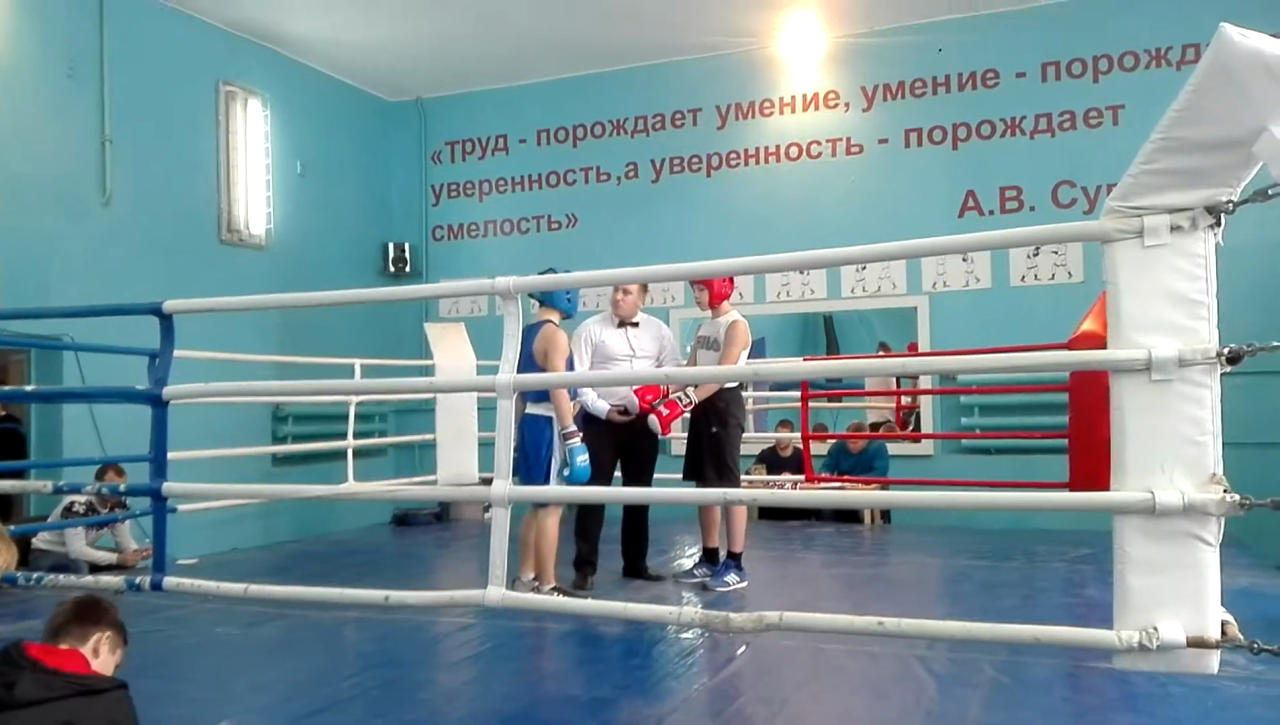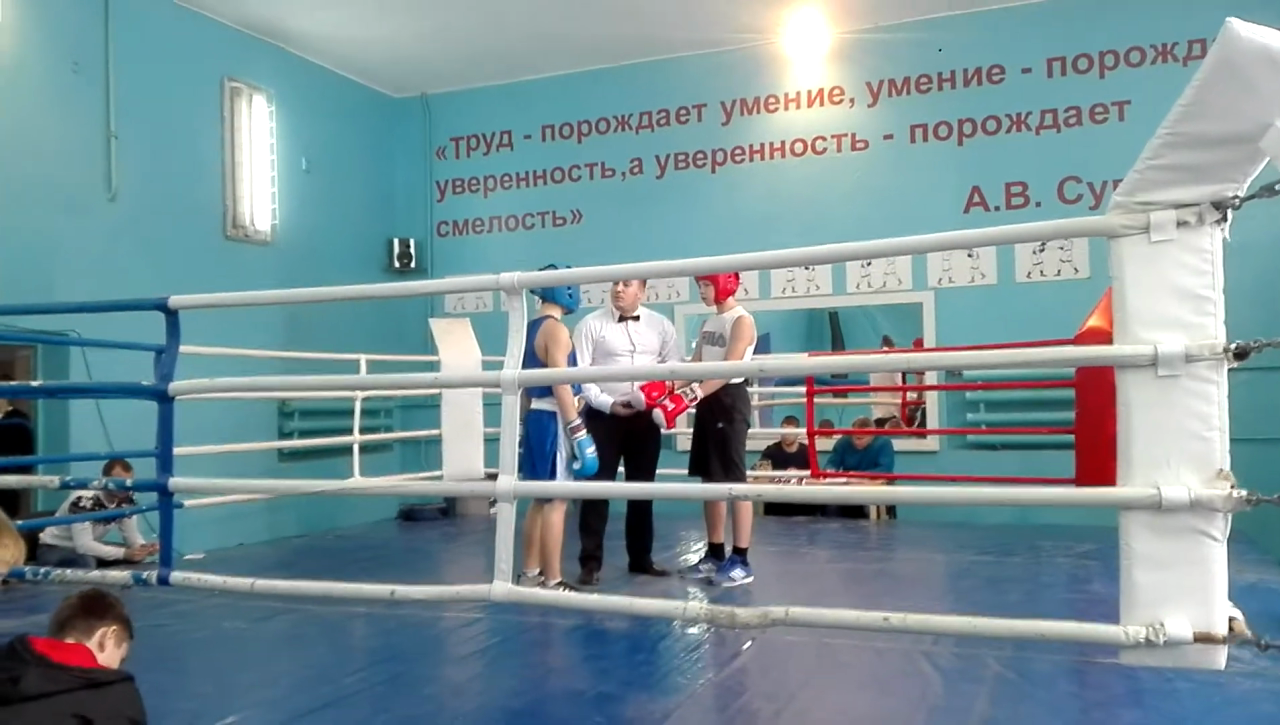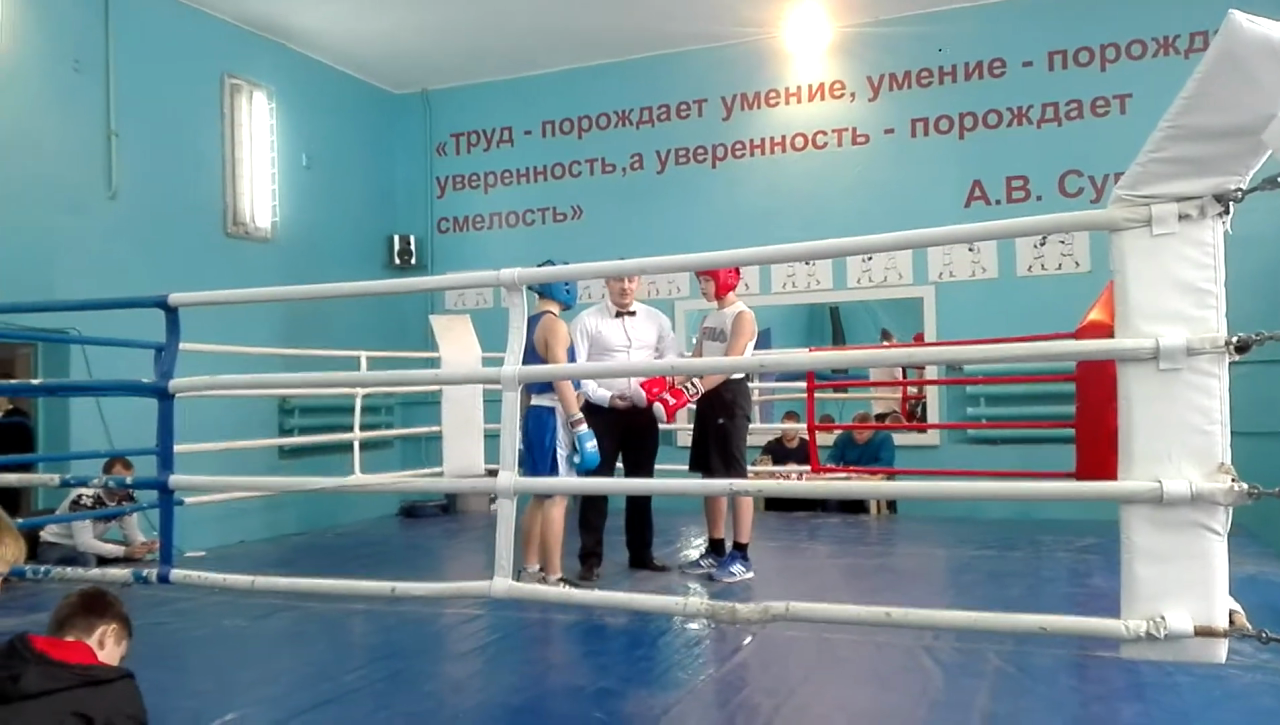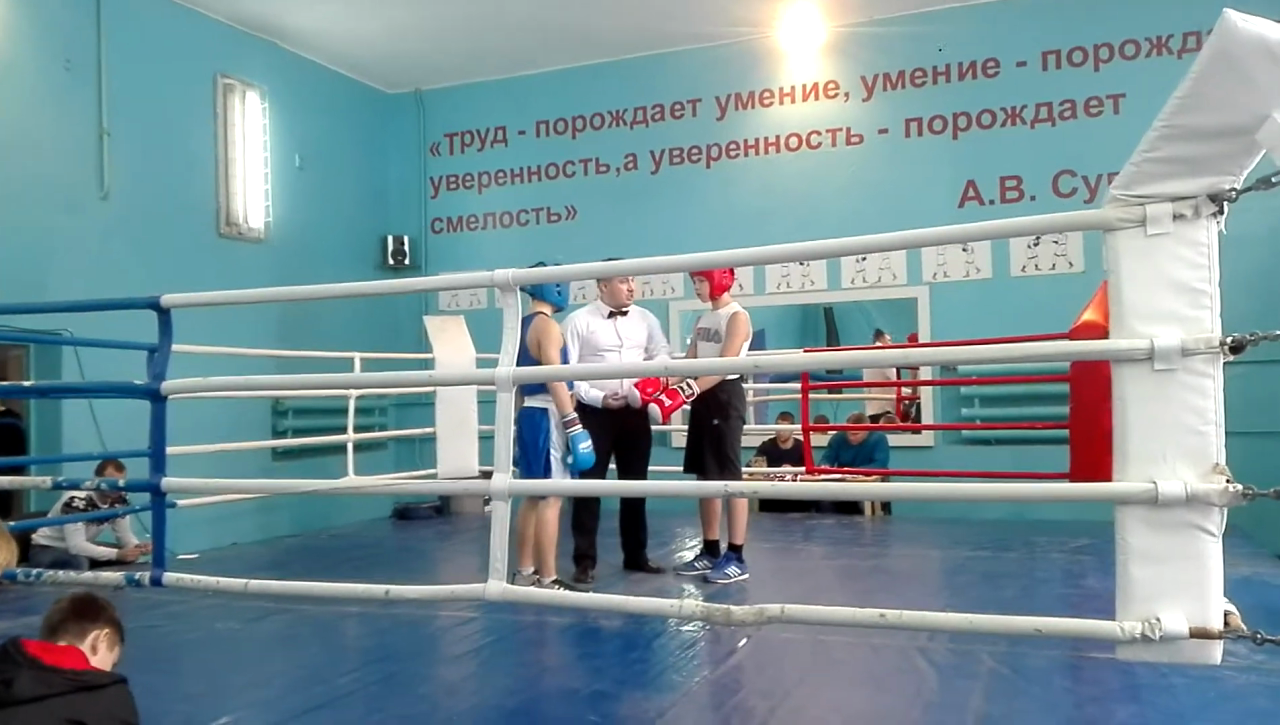
dt=0.1s
person 1, frame 1
left shoulder: (527, 333)
right shoulder: (555, 335)
right elbow: (557, 390)
left wrist: (519, 432)
right wrist: (572, 437)
left hip: (530, 421)
right hip: (549, 423)
left knee: (537, 504)
right knee: (551, 506)
left ankle: (526, 578)
right ankle: (547, 587)
person 1, frame 2
left shoulder: (530, 329)
right shoulder: (556, 330)
right elbow: (560, 385)
left wrist: (522, 428)
right wrist: (579, 431)
left hip: (534, 417)
right hip: (553, 419)
left knee: (540, 499)
right knee: (556, 501)
left ankle: (530, 573)
right ankle: (552, 582)
person 1, frame 3
left shoulder: (529, 325)
right shoulder: (555, 325)
right elbow: (561, 380)
left wrist: (523, 423)
right wrist: (579, 424)
left hip: (535, 413)
right hip: (553, 414)
left knee: (539, 495)
right knee: (556, 497)
left ankle: (531, 569)
right ankle: (552, 577)
person 1, frame 4
left shoulder: (523, 325)
right shoulder: (548, 325)
right elbow: (555, 380)
left wrist: (517, 426)
right wrist: (574, 425)
left hip: (528, 414)
right hip: (546, 416)
left knee: (533, 496)
right knee: (550, 498)
left ankle: (525, 571)
right ankle: (547, 579)
person 2, frame 1
left shoulder: (736, 325)
right shoulder: (704, 327)
right elbow: (690, 370)
left wrist: (684, 401)
right wrist: (662, 392)
left hip: (724, 404)
right hip: (702, 405)
left knee: (728, 485)
right knee: (705, 485)
left ankle: (735, 565)
right ankle: (710, 559)
person 2, frame 2
left shoulder: (742, 321)
right shoulder: (709, 323)
right elbow: (696, 366)
left wrist: (689, 395)
right wrist: (667, 387)
left hip: (729, 400)
right hip: (707, 402)
left knee: (734, 480)
right knee: (710, 480)
left ankle: (741, 561)
right ankle: (715, 554)
person 2, frame 3
left shoulder: (743, 316)
right shoulder: (709, 319)
right elbow: (696, 361)
left wrist: (690, 391)
right wrist: (668, 384)
left hip: (731, 395)
right hip: (708, 397)
left knee: (735, 476)
right knee: (711, 475)
left ankle: (741, 556)
right ankle: (716, 550)
person 2, frame 4
left shoulder: (737, 317)
right shoulder: (703, 319)
right elbow: (689, 362)
left wrist: (685, 391)
right wrist: (662, 384)
left hip: (726, 396)
right hip: (703, 398)
left knee: (730, 478)
right knee: (705, 477)
left ankle: (736, 557)
right ankle: (711, 551)
person 3, frame 1
left shoulder: (659, 331)
right shoulder: (590, 329)
left elbow: (672, 369)
right wrist: (602, 410)
left hip: (642, 419)
right hip: (601, 419)
left knee: (639, 492)
left ankle: (635, 562)
right ankle: (585, 567)
person 3, frame 2
left shoulder: (660, 325)
right shoulder: (591, 325)
left elbow: (674, 363)
right wrist: (607, 403)
left hip: (645, 415)
right hip: (603, 415)
left knee: (643, 487)
left ankle: (641, 558)
right ankle: (591, 563)
person 3, frame 3
left shoulder: (656, 319)
right shoulder: (587, 321)
left elbow: (671, 357)
right wrist: (604, 398)
left hip: (643, 410)
right hip: (601, 410)
left knee: (641, 483)
left ankle: (641, 553)
right ankle: (591, 559)
person 3, frame 4
left shoulder: (645, 319)
right shoulder: (578, 321)
left elbow: (661, 356)
right wrist: (598, 398)
left hip: (635, 410)
right hip: (594, 411)
left knee: (635, 483)
right knee: (589, 484)
left ankle: (636, 554)
right ankle: (585, 561)
